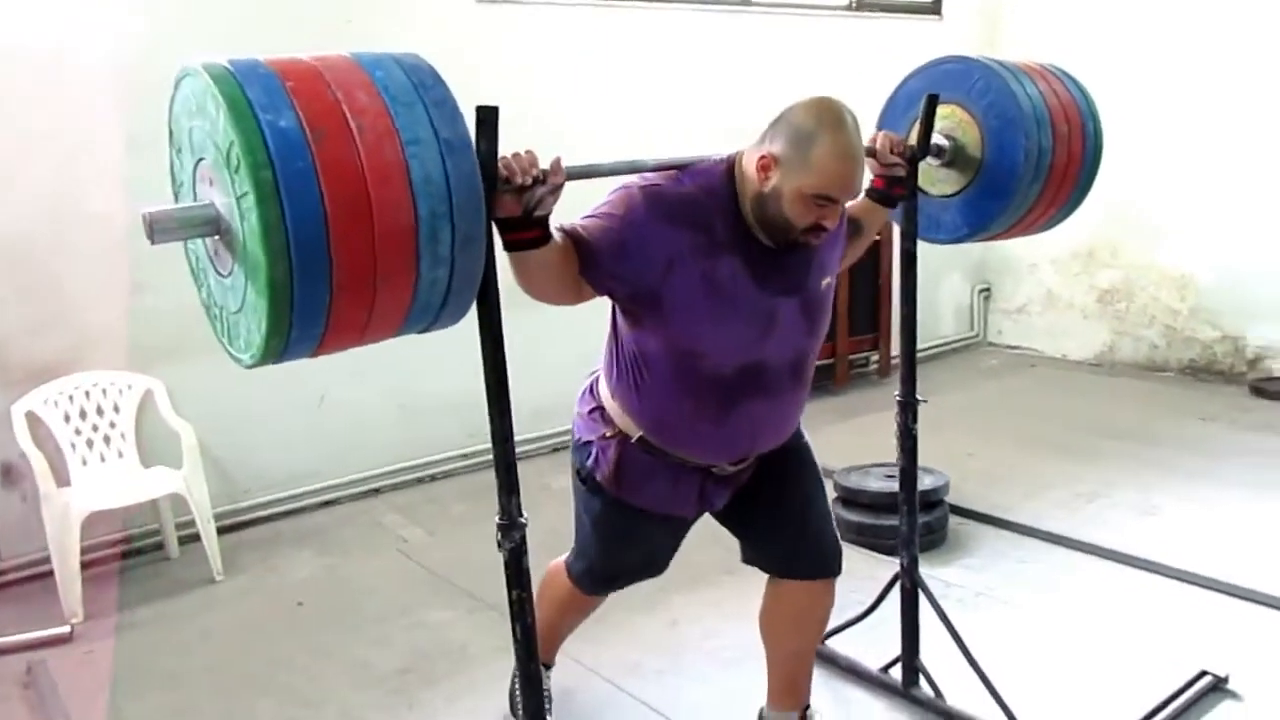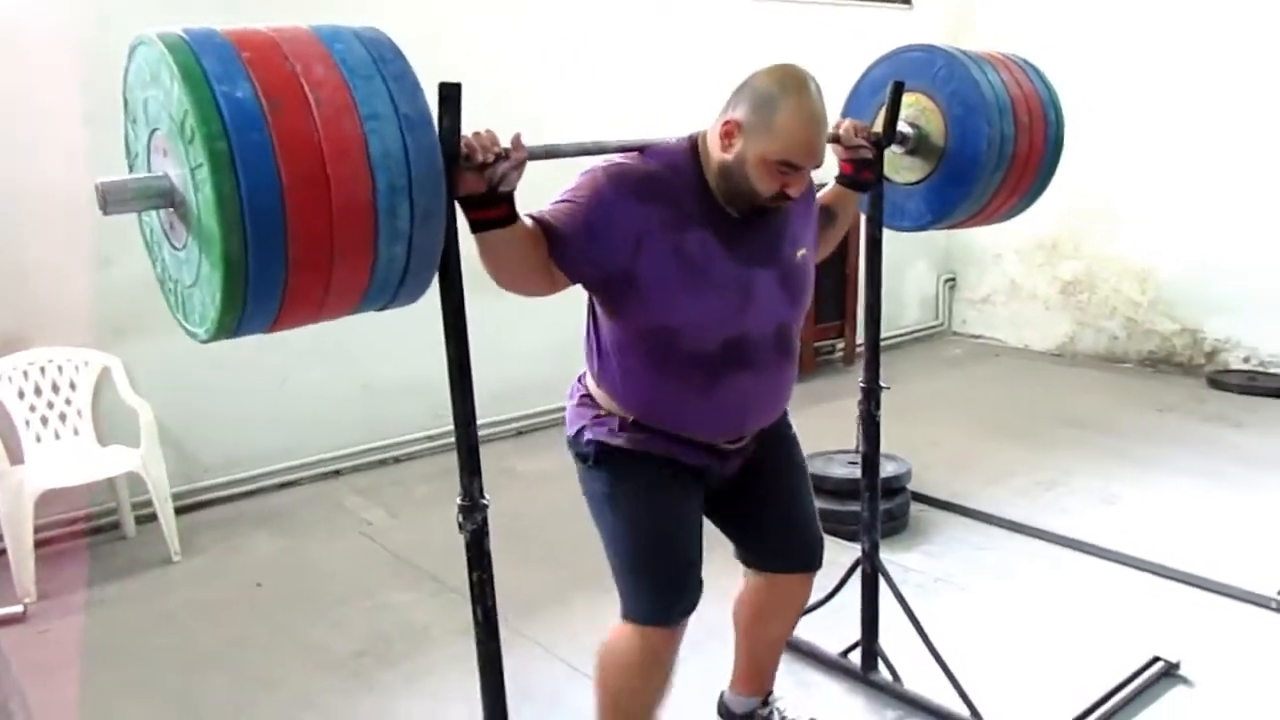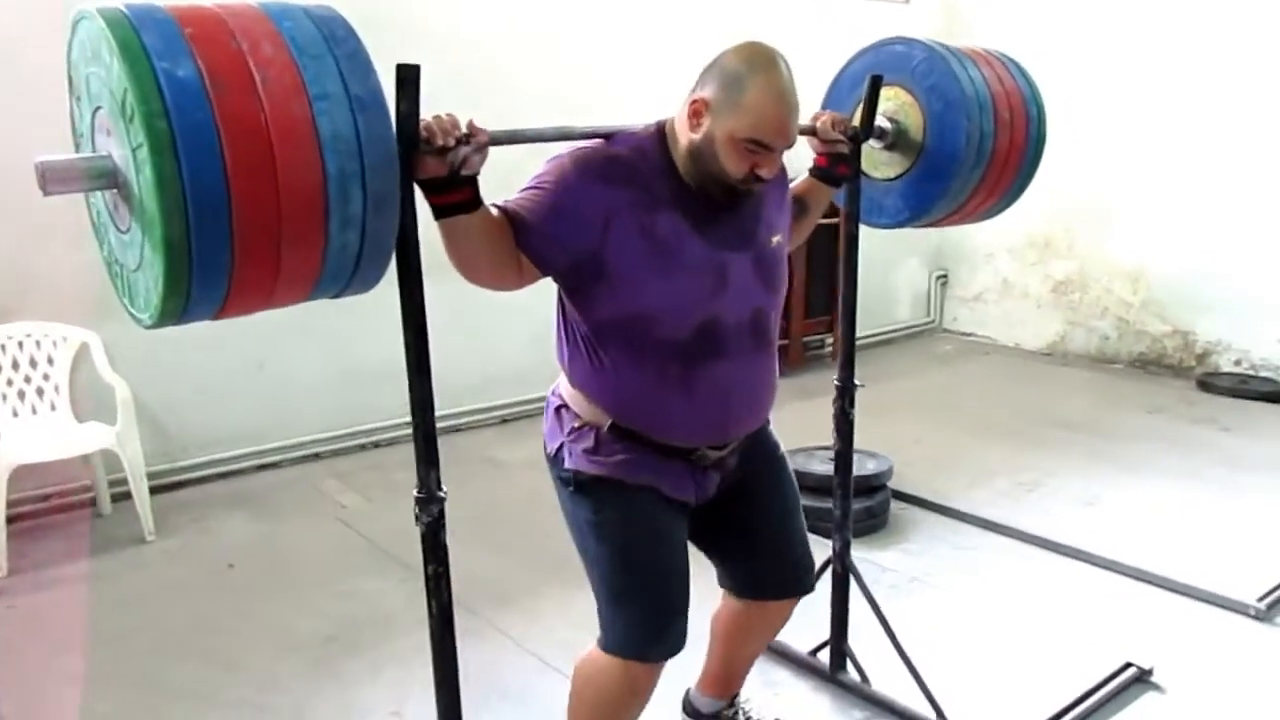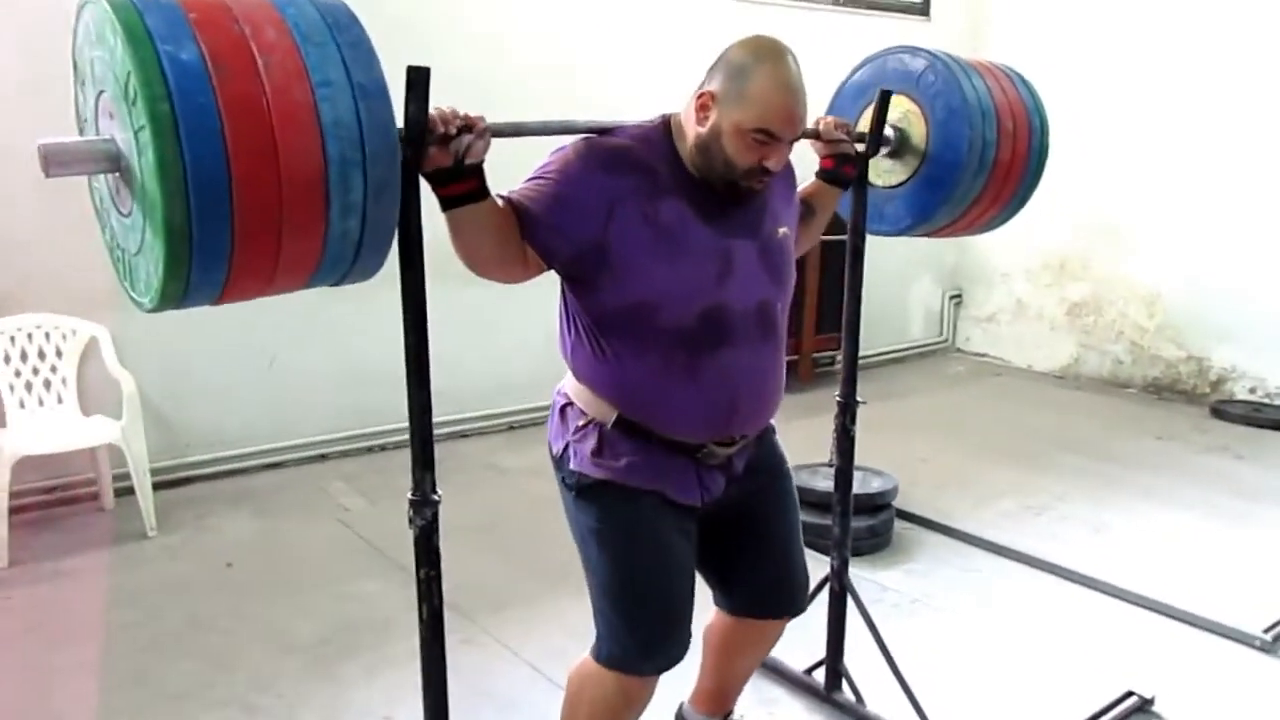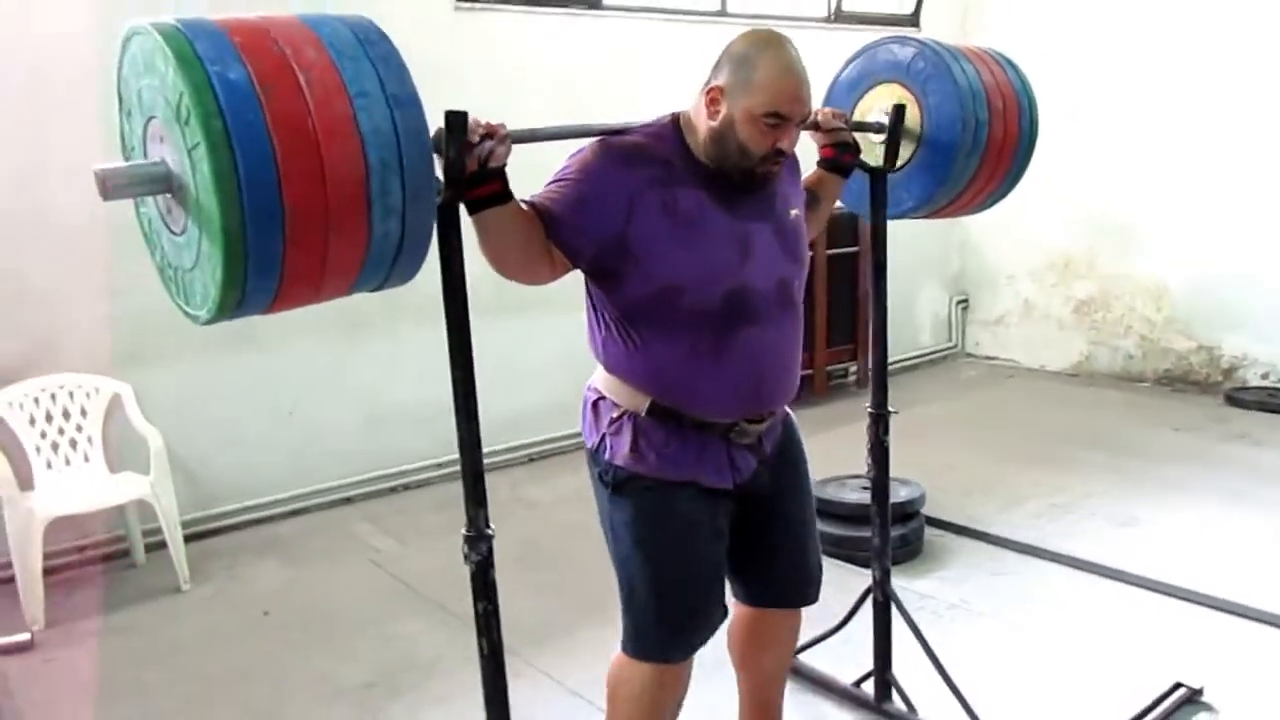
dt=0.3s
person 1, frame 1
left shoulder: (817, 219)
right shoulder: (660, 212)
right elbow: (562, 278)
left wrist: (887, 190)
right wrist: (522, 222)
right hip: (642, 452)
left knee: (811, 567)
right knee: (595, 574)
right ankle: (532, 667)
person 1, frame 2
left shoulder: (786, 193)
right shoulder: (629, 195)
right elbow: (533, 270)
left wrist: (855, 177)
right wrist: (489, 205)
left hip: (753, 433)
right hip: (636, 439)
left knee: (792, 563)
right knee: (661, 610)
person 1, frame 3
left shoulder: (760, 181)
right shoulder: (598, 182)
right elbow: (502, 263)
left wrist: (831, 170)
right wrist: (453, 192)
left hip: (737, 445)
right hip: (616, 457)
left knee: (776, 583)
right knee: (643, 640)
person 1, frame 4
left shoulder: (767, 178)
right shoulder: (606, 173)
right elbow: (508, 255)
left wrist: (835, 174)
right wrist: (459, 180)
left hip: (743, 450)
right hip: (625, 461)
left knee: (770, 600)
right knee: (640, 649)
person 1, frame 5
left shoulder: (774, 167)
right shoulder: (623, 171)
right elbow: (534, 257)
left wrist: (836, 164)
right wrist: (484, 187)
left hip: (766, 437)
right hip: (657, 453)
left knee: (783, 596)
right knee: (668, 637)
